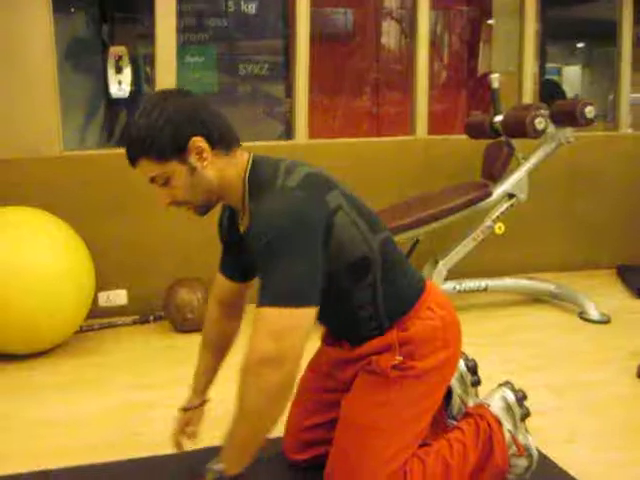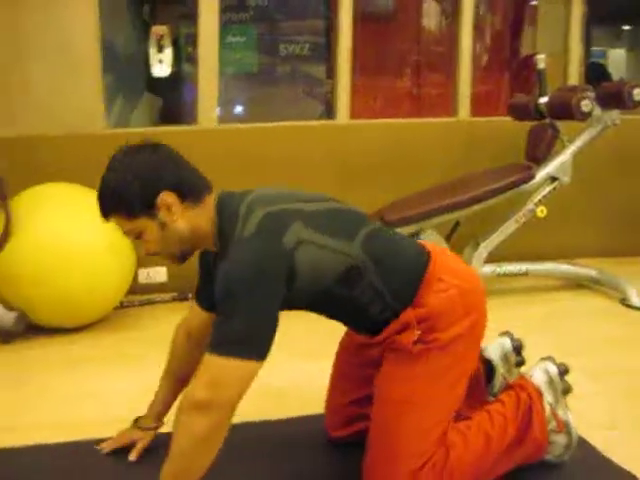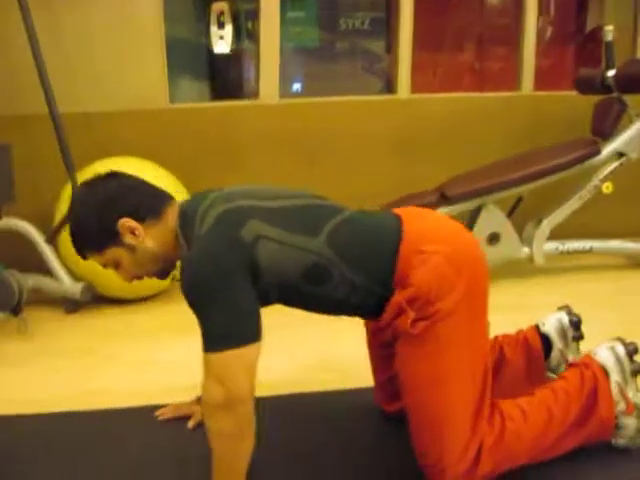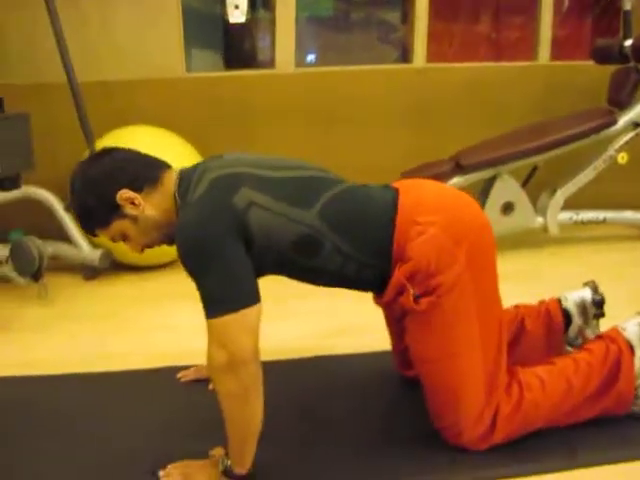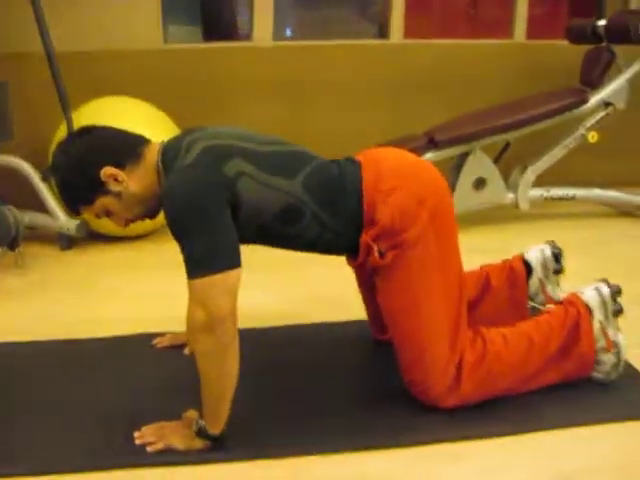
dt=0.4s
person 1, frame 1
left shoulder: (285, 210)
right shoulder: (237, 213)
left elbow: (273, 360)
right elbow: (223, 306)
right wrist: (195, 399)
left hip: (408, 341)
right hip: (353, 335)
left ankle: (493, 431)
right ankle: (440, 397)
person 1, frame 2
left shoulder: (252, 255)
right shoulder: (225, 231)
left elbow: (209, 404)
right elbow: (194, 332)
right wrist: (149, 420)
left hip: (437, 309)
right hip: (394, 308)
right knee: (343, 424)
left ankle: (532, 407)
right ankle: (481, 371)
person 1, frame 3
left shoulder: (208, 258)
right shoulder: (208, 218)
left elbow: (233, 399)
right wrist: (208, 397)
left hip: (434, 275)
right hip: (417, 243)
right knee: (399, 402)
right ankle: (542, 346)
person 1, frame 4
left shoulder: (201, 225)
right shoulder: (210, 186)
left elbow: (238, 359)
right wrist: (224, 360)
left hip: (433, 245)
right hip: (424, 212)
left knee: (472, 420)
right knee: (419, 367)
right ankle: (561, 318)
person 1, frame 5
left shoulder: (187, 190)
right shoulder: (188, 156)
left elbow: (216, 318)
left wrist: (207, 428)
right wrist: (202, 327)
left hip: (400, 204)
right hip: (385, 179)
left knee: (440, 377)
right knee: (393, 329)
left ankle: (584, 322)
right ankle: (524, 274)
